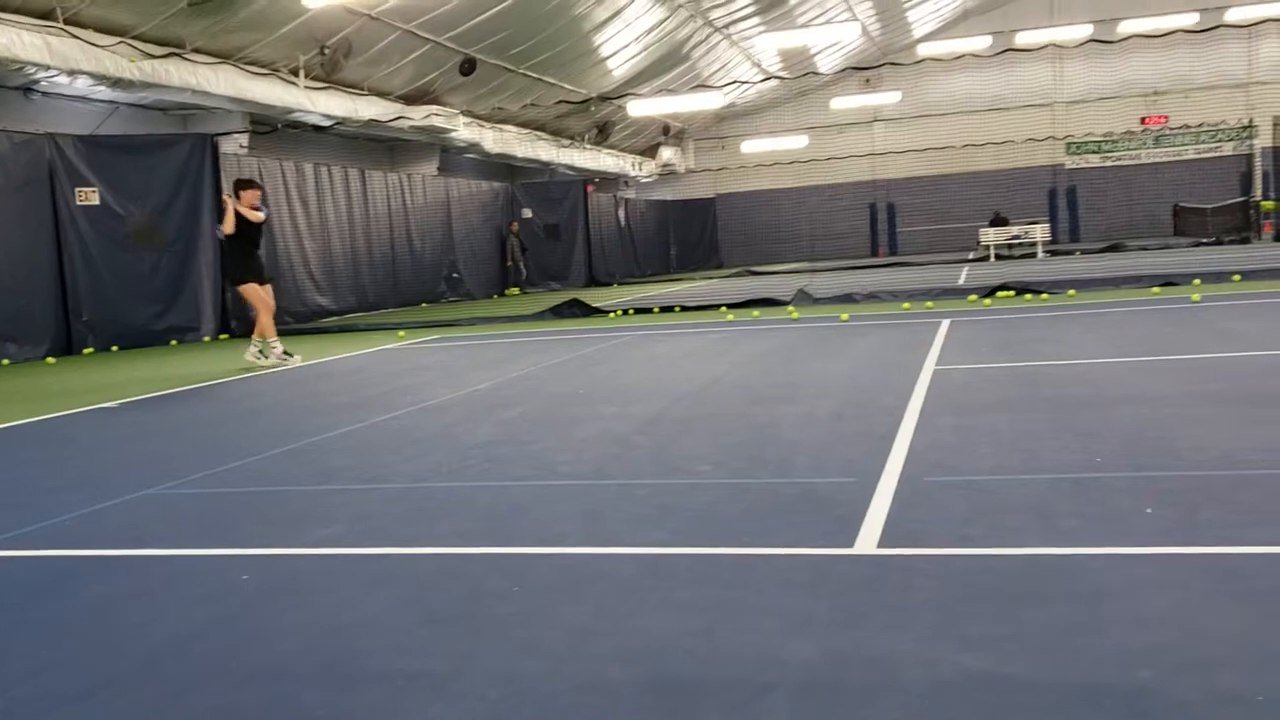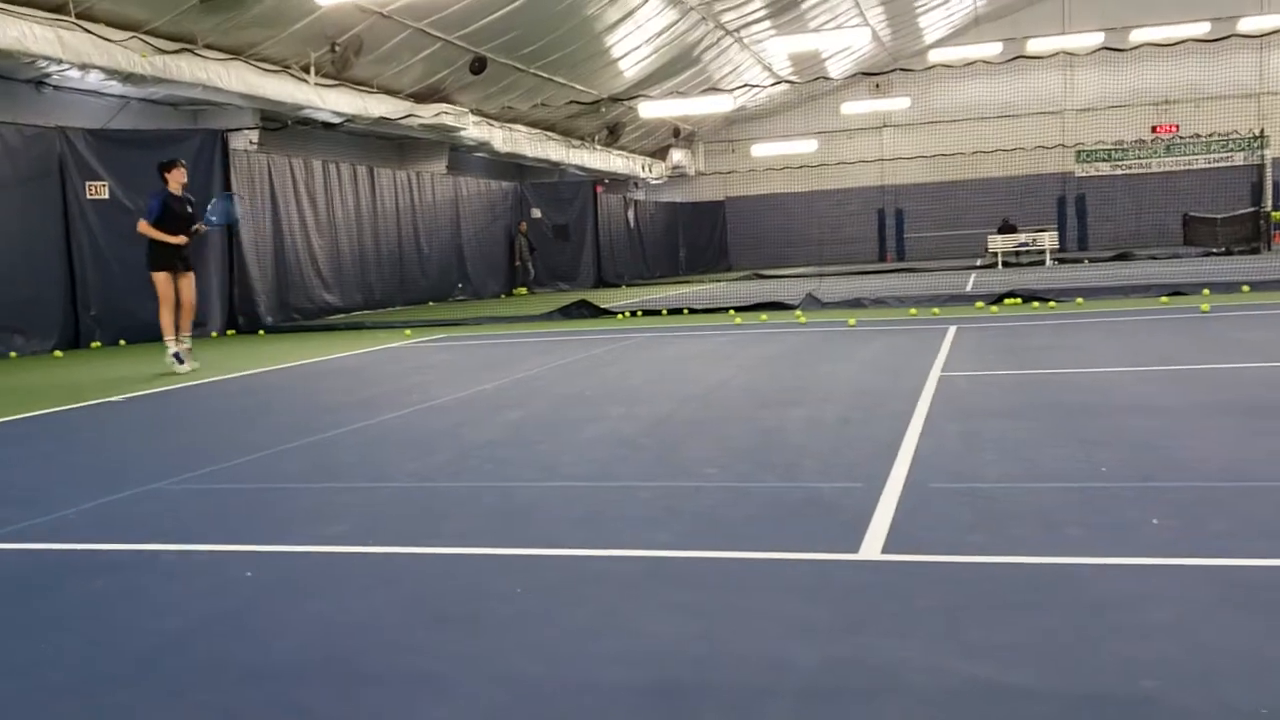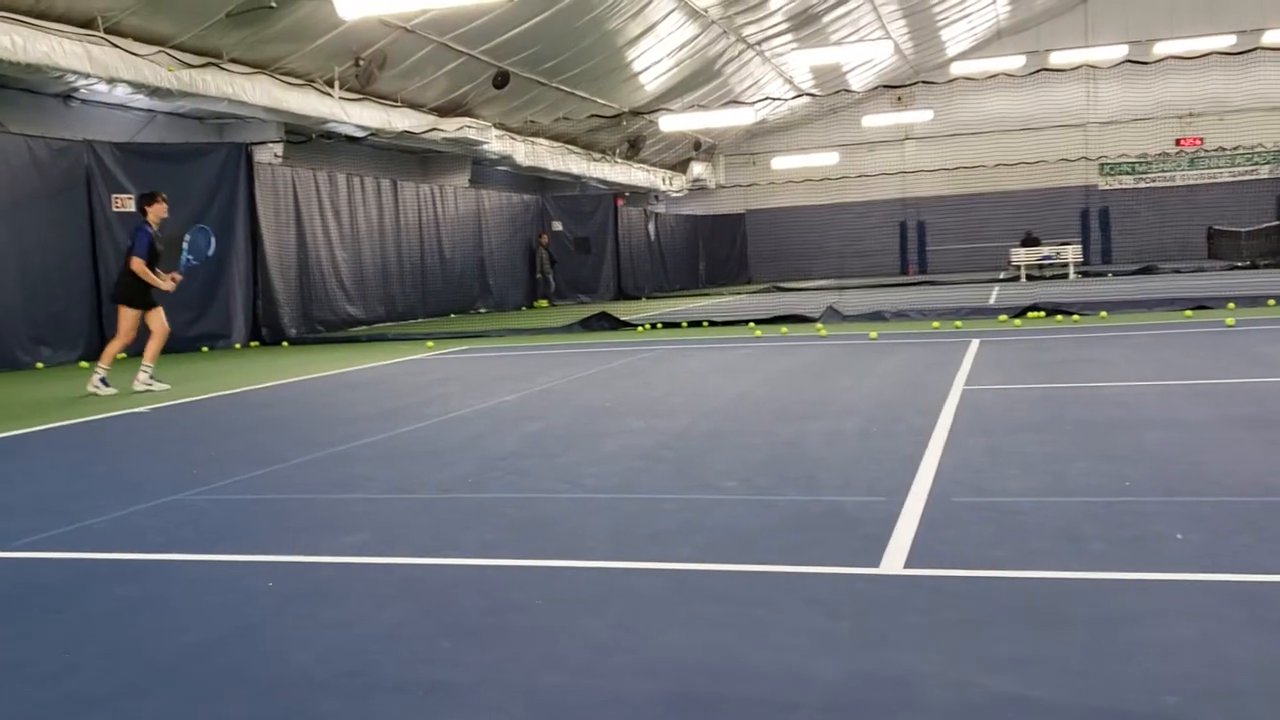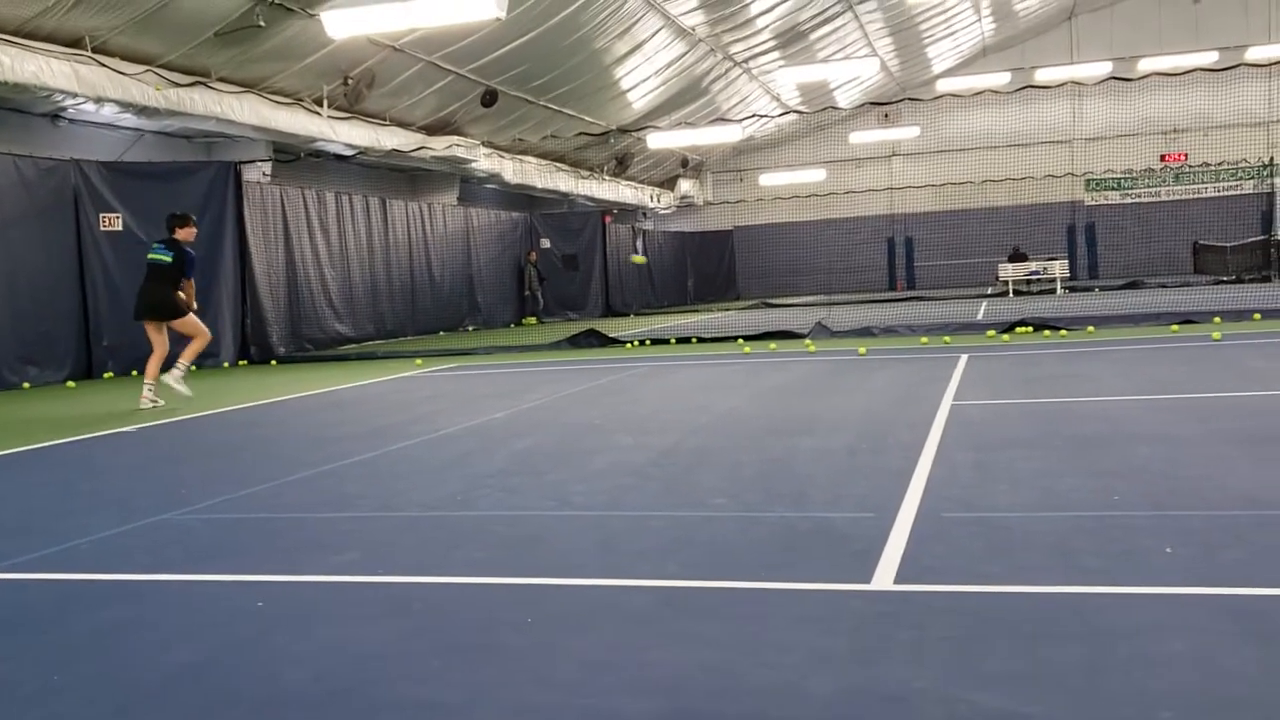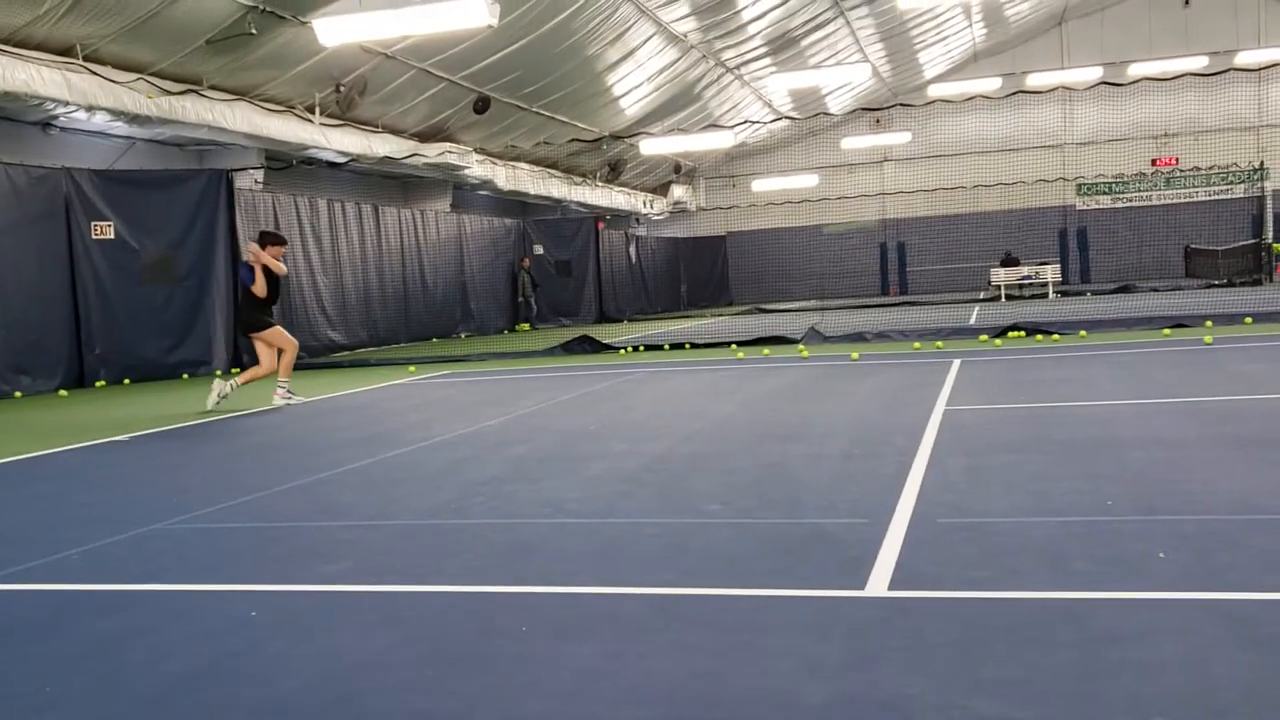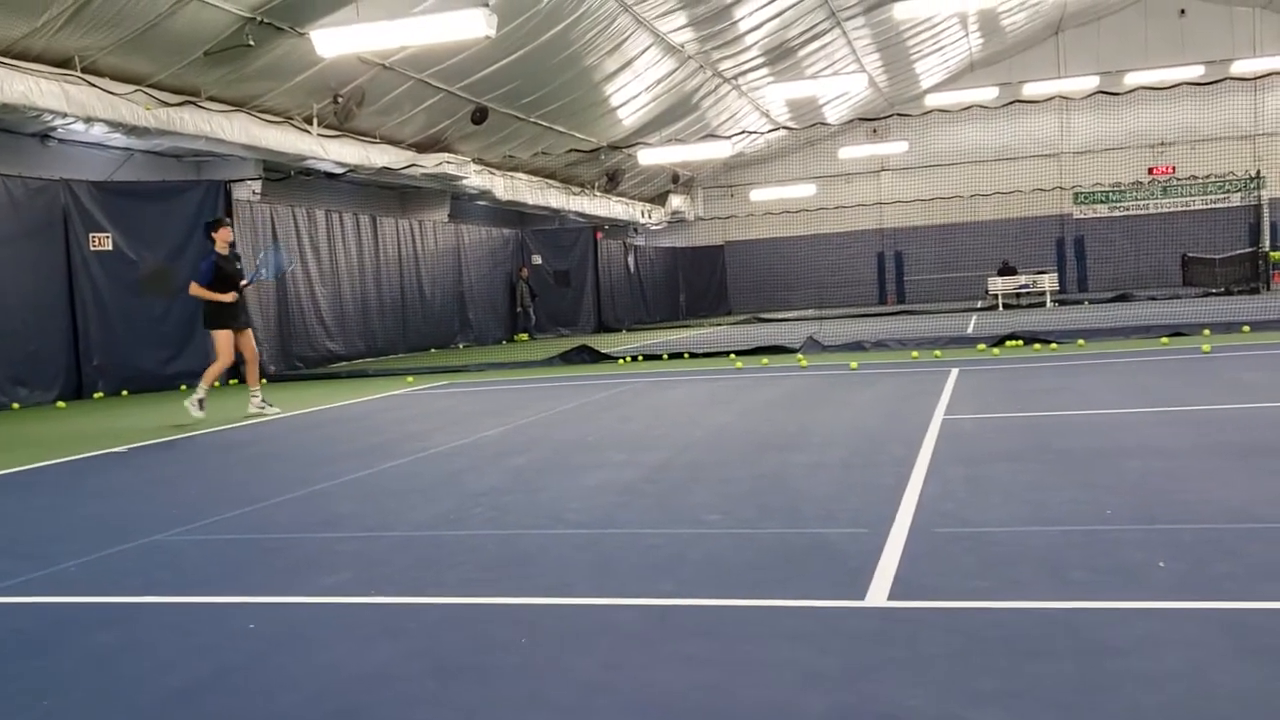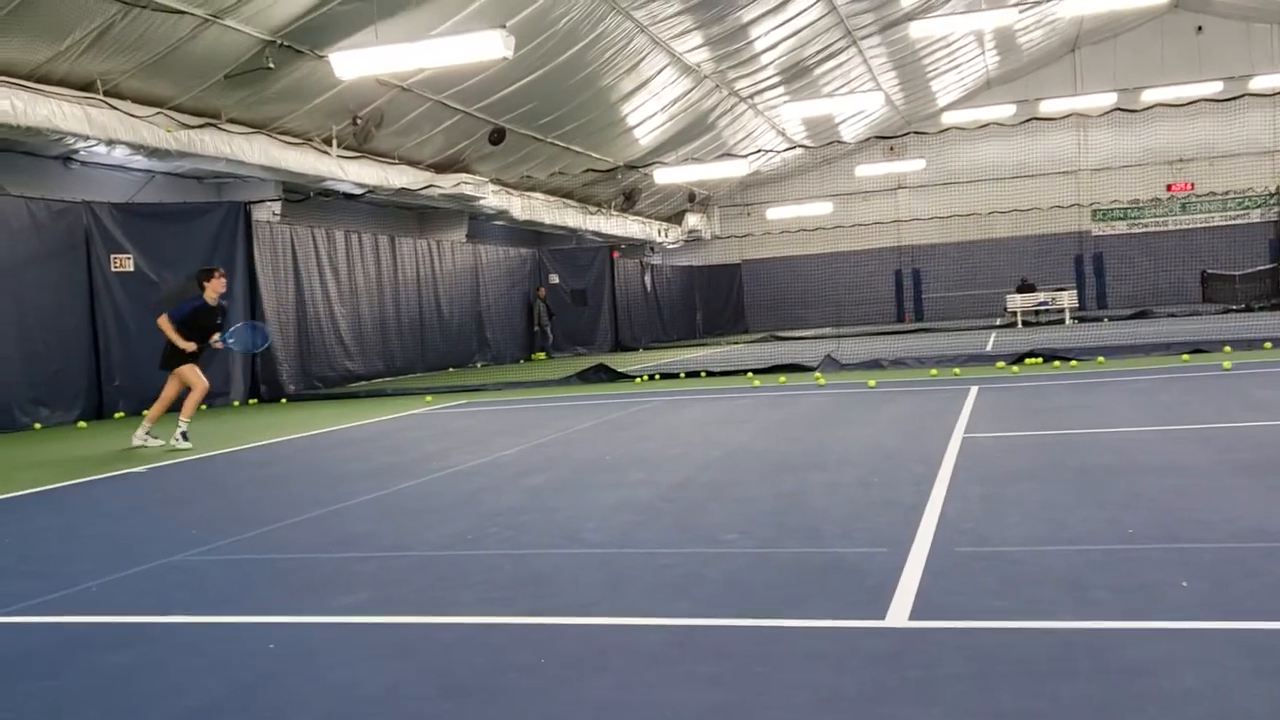
dt=0.7s
person 1, frame 1
left shoulder: (258, 211)
right shoulder: (230, 215)
left elbow: (258, 218)
right elbow: (228, 231)
left wrist: (238, 207)
right wrist: (229, 207)
left hip: (255, 265)
right hip: (238, 268)
left knee: (269, 308)
right knee: (265, 305)
left ankle: (254, 350)
right ankle: (277, 352)
person 1, frame 2
left shoulder: (189, 200)
right shoulder: (159, 199)
right elbow: (142, 227)
left wrist: (196, 229)
right wrist: (172, 238)
left hip: (182, 256)
right hip: (161, 257)
left knee: (189, 303)
right knee: (167, 303)
left ankle: (184, 348)
right ankle: (172, 351)
person 1, frame 3
left shoulder: (153, 234)
right shoulder: (144, 233)
right elbow: (136, 266)
left wrist: (165, 277)
right wrist: (160, 285)
left hip: (142, 291)
right hip: (131, 289)
left knee: (161, 330)
right knee: (125, 337)
left ankle: (144, 377)
right ankle: (97, 378)
person 1, frame 4
left shoulder: (155, 247)
right shoulder: (186, 254)
right elbow: (188, 285)
left wrist: (181, 297)
right wrist: (191, 305)
left hip: (144, 300)
right hip: (165, 301)
left knee: (160, 349)
right knee: (204, 336)
left ankle: (147, 394)
right ankle: (175, 374)
person 1, frame 5
left shoulder: (275, 261)
right shoulder: (249, 268)
left elbow: (283, 272)
right elbow: (261, 293)
left wrist: (261, 257)
right wrist: (258, 265)
left hip: (264, 316)
right hip: (251, 317)
left knee: (269, 366)
right knee: (291, 345)
left ankle: (225, 386)
right ankle: (281, 392)
person 1, frame 6
left shoulder: (235, 257)
right shoulder: (211, 261)
right elbow: (193, 289)
left wrist: (243, 284)
right wrist: (223, 297)
left hip: (237, 311)
right hip: (219, 314)
left knee: (252, 356)
right knee: (226, 359)
left ankle: (256, 401)
right ankle: (196, 398)
person 1, frame 7
left shoulder: (221, 309)
right shoulder: (193, 304)
left elbow: (216, 332)
right elbow: (162, 320)
left wrist: (216, 340)
right wrist: (181, 342)
left hip: (191, 354)
right hip: (177, 354)
left knee: (167, 398)
right knee: (202, 385)
left ankle: (141, 433)
right ankle: (180, 432)
